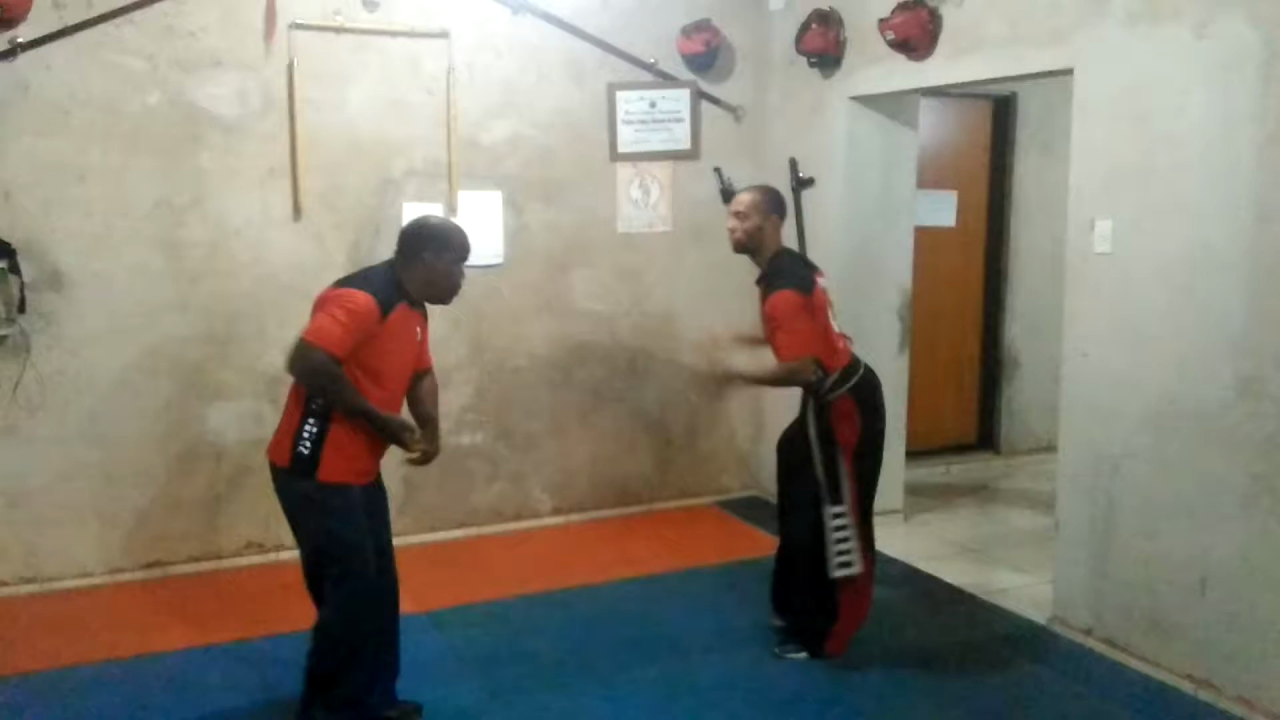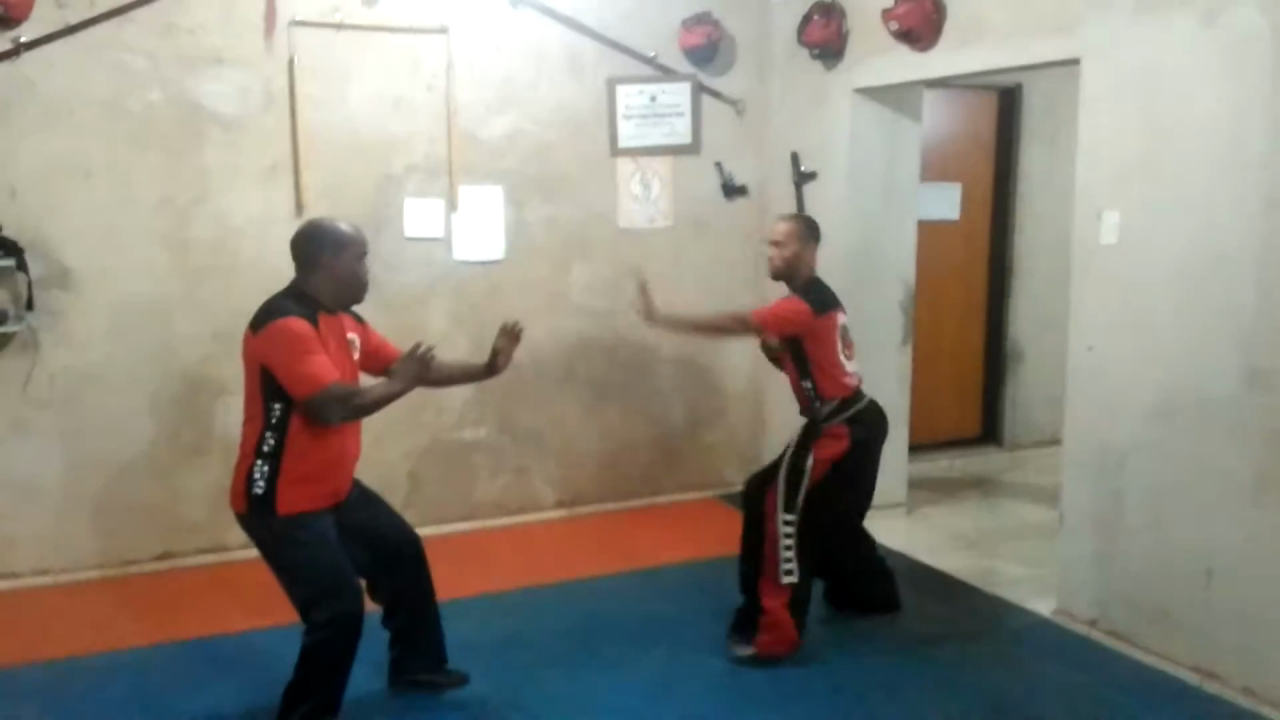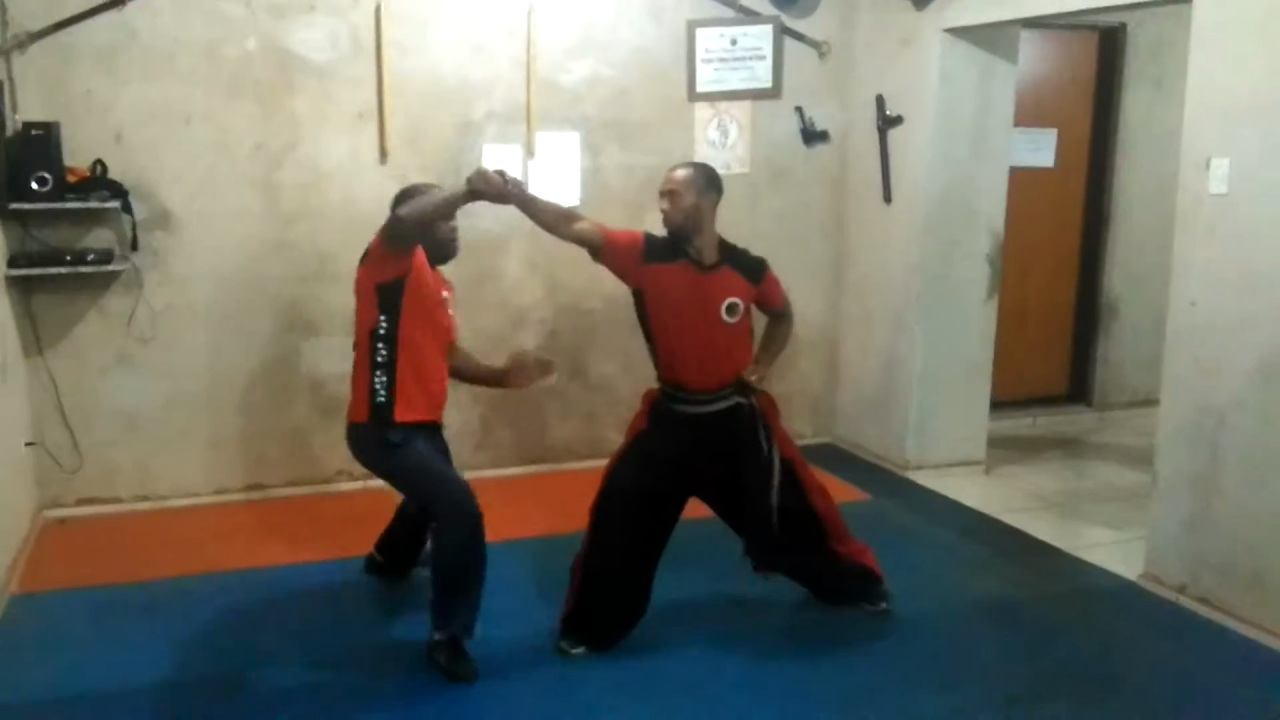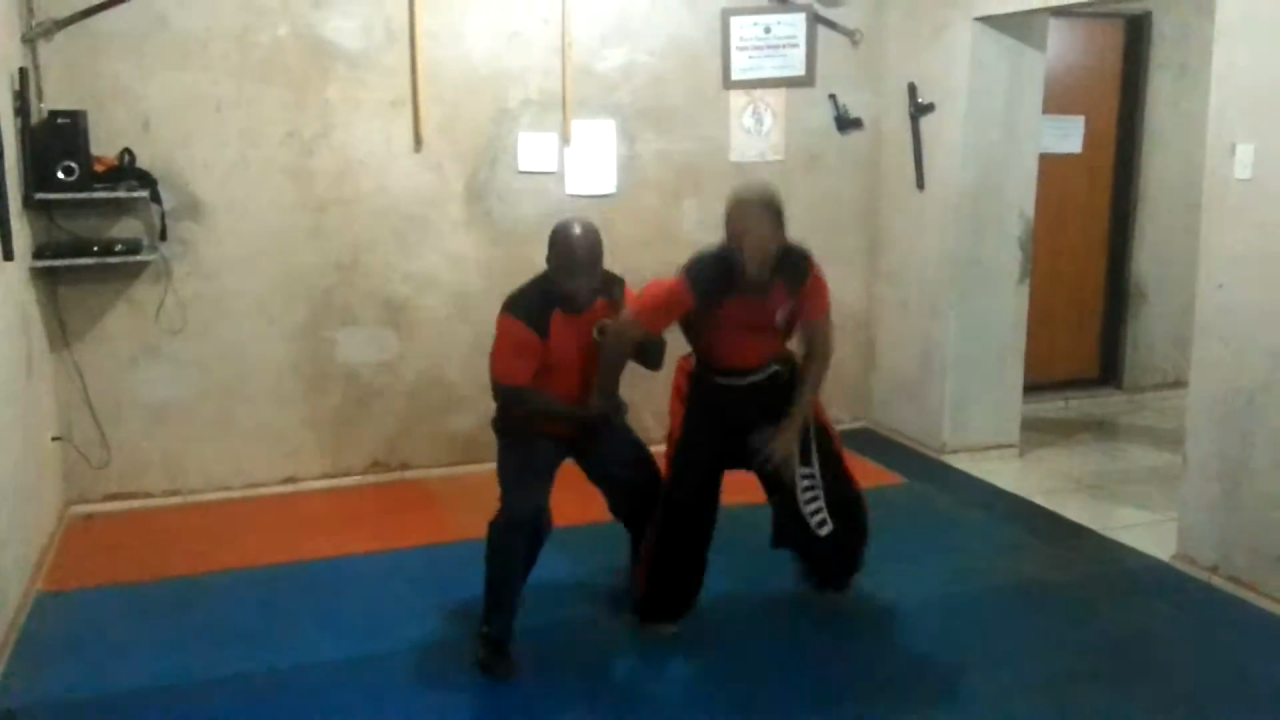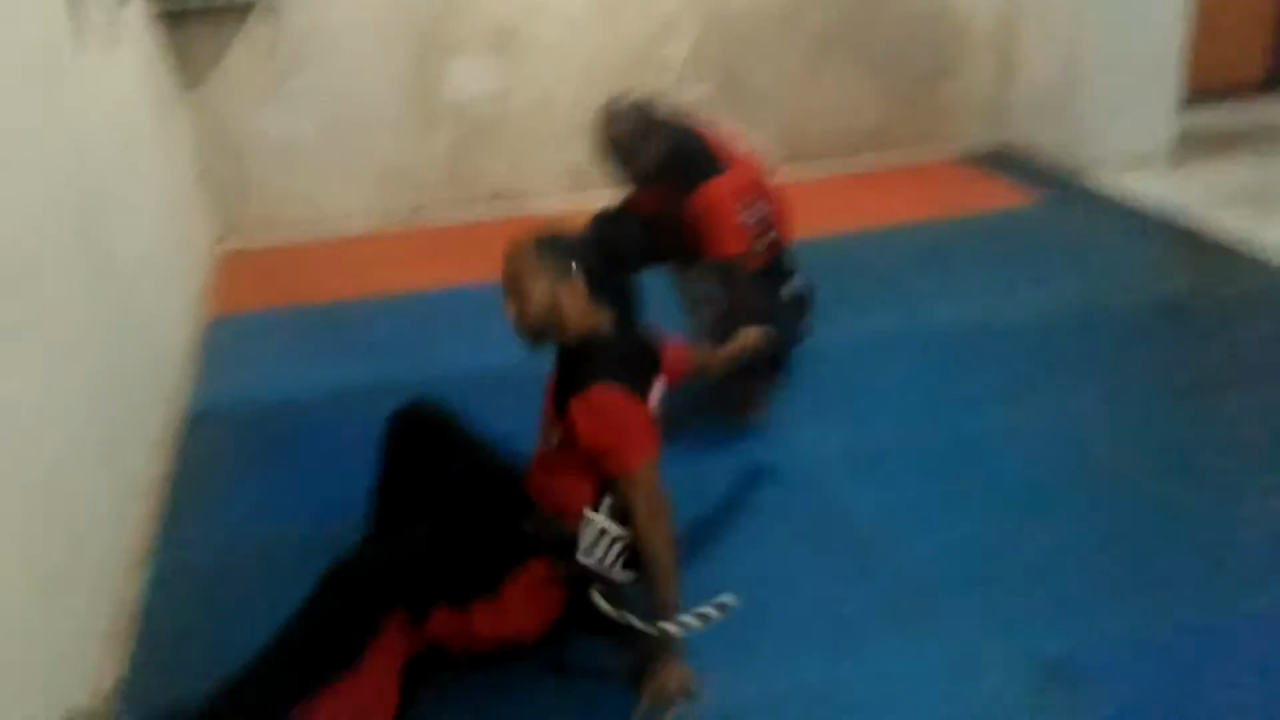
dt=1s
person 1, frame 1
left shoulder: (784, 287)
right shoulder: (789, 268)
left elbow: (799, 368)
left wrist: (735, 376)
right wrist: (759, 337)
left hip: (843, 403)
right hip: (842, 395)
left knee: (833, 513)
right knee: (803, 505)
left ankle: (822, 631)
right ankle: (796, 609)
person 1, frame 2
left shoulder: (803, 306)
right shoulder: (813, 300)
left elbow: (737, 323)
right elbow: (789, 353)
left wrist: (662, 318)
right wrist: (777, 351)
left hip: (839, 431)
right hip: (854, 422)
left knee: (771, 509)
right knee: (836, 518)
left ankle: (770, 632)
right ankle: (870, 594)
person 1, frame 3
left shoulder: (749, 270)
right shoulder: (645, 256)
left elbow: (783, 316)
right elbow: (574, 225)
left wrist: (760, 365)
right wrist: (511, 191)
left hip: (738, 416)
right hip: (674, 418)
left knee: (794, 506)
right knee: (621, 513)
left ankle: (857, 581)
right ankle: (590, 625)
person 1, frame 4
left shoulder: (801, 270)
right shoulder: (700, 278)
left elbow: (819, 345)
right elbow: (621, 333)
left wrist: (794, 424)
right wrist: (604, 394)
left hip: (775, 388)
right hip: (711, 392)
left knee: (815, 485)
right knee: (687, 496)
left ankle: (833, 567)
right ankle: (663, 602)
person 1, frame 5
left shoulder: (600, 394)
right shoulder: (630, 345)
left elbow: (650, 511)
right elbow: (686, 364)
left wrist: (667, 647)
left hip: (551, 569)
right hip: (535, 514)
left knee: (366, 584)
right knee: (417, 427)
person 2, frame 1
left shoulder: (413, 308)
right shoulder: (360, 299)
left elbow: (421, 374)
right elbow: (306, 363)
left wrist: (428, 427)
right wrist: (380, 420)
left hip: (359, 470)
right hip: (314, 471)
left knee: (379, 586)
right knee: (351, 593)
person 2, frame 2
left shoulder: (343, 320)
right shoulder: (283, 325)
left elbow: (405, 364)
right elbow: (333, 405)
left wrist: (486, 368)
right wrist: (400, 383)
left hip: (334, 487)
right hip: (281, 503)
left knee: (402, 553)
right knee: (339, 609)
left ankle: (417, 663)
person 2, frame 3
left shoulder: (436, 283)
right shoulder: (393, 260)
left elbow: (449, 357)
right elbow: (405, 218)
left wrist: (502, 374)
right wrist: (472, 189)
left hip: (419, 423)
right hip: (384, 427)
left knee: (428, 499)
right knee: (459, 513)
left ankle: (388, 558)
right ankle: (449, 634)
person 2, frame 4
left shoulder: (615, 292)
right shoulder: (523, 310)
left elbow: (652, 357)
right elbow: (511, 391)
right wrist: (578, 413)
left hip: (594, 410)
right hip: (531, 423)
left knee: (646, 490)
right knee: (524, 517)
right ankle: (494, 631)
person 2, frame 5
left shoulder: (711, 179)
right shoulder: (647, 160)
left elbow: (738, 273)
right elbow: (647, 211)
left hip: (749, 251)
right hip: (692, 227)
right knee: (610, 233)
left ankle: (790, 297)
